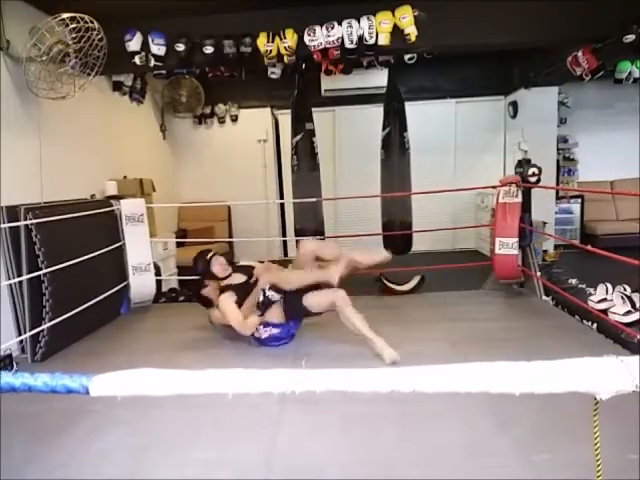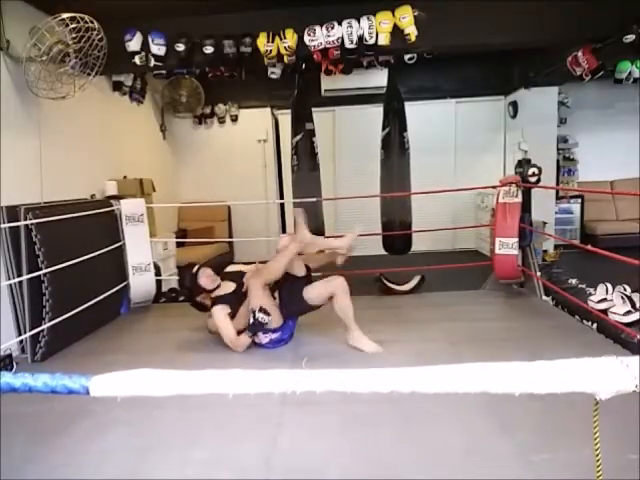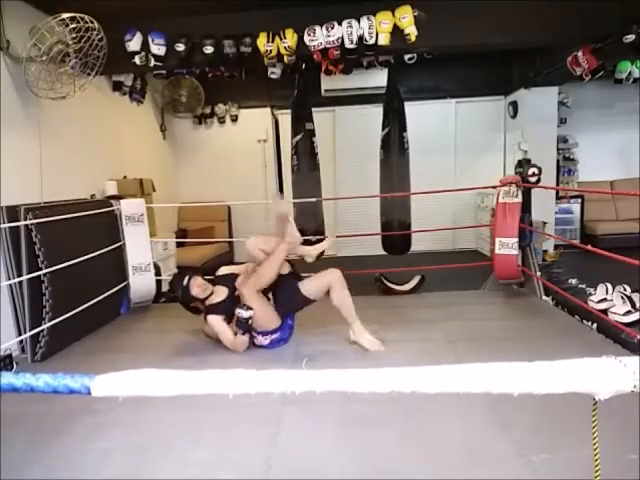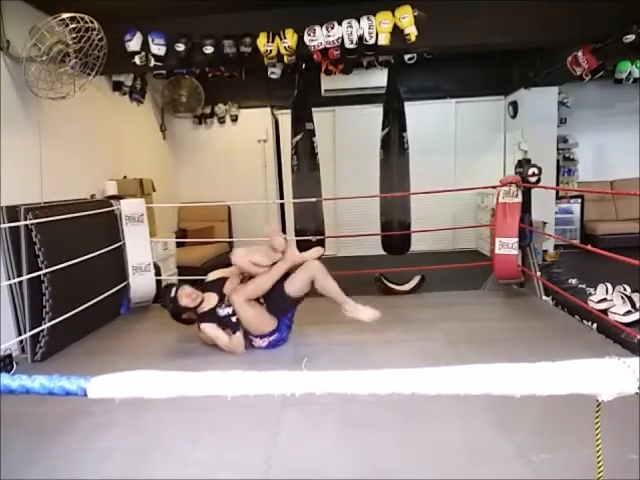
dt=0.2s
person 1, frame 1
left shoulder: (242, 267)
right shoulder: (224, 298)
left elbow: (270, 270)
right elbow: (245, 329)
right wrist: (261, 305)
left hip: (291, 293)
right hip: (285, 310)
left knee: (307, 246)
right knee: (337, 297)
person 1, frame 2
left shoulder: (231, 271)
right shoulder: (217, 311)
left elbow: (266, 269)
right elbow: (237, 345)
right wrist: (252, 330)
right hip: (278, 331)
person 1, frame 3
left shoulder: (222, 274)
right shoulder: (213, 319)
left elbow: (253, 268)
right elbow: (238, 347)
right wrist: (244, 327)
right hip: (274, 332)
person 1, frame 4
left shoulder: (212, 279)
right shoulder: (206, 328)
right elbow: (237, 348)
right wrist: (234, 327)
left hip: (276, 299)
right hip: (272, 332)
